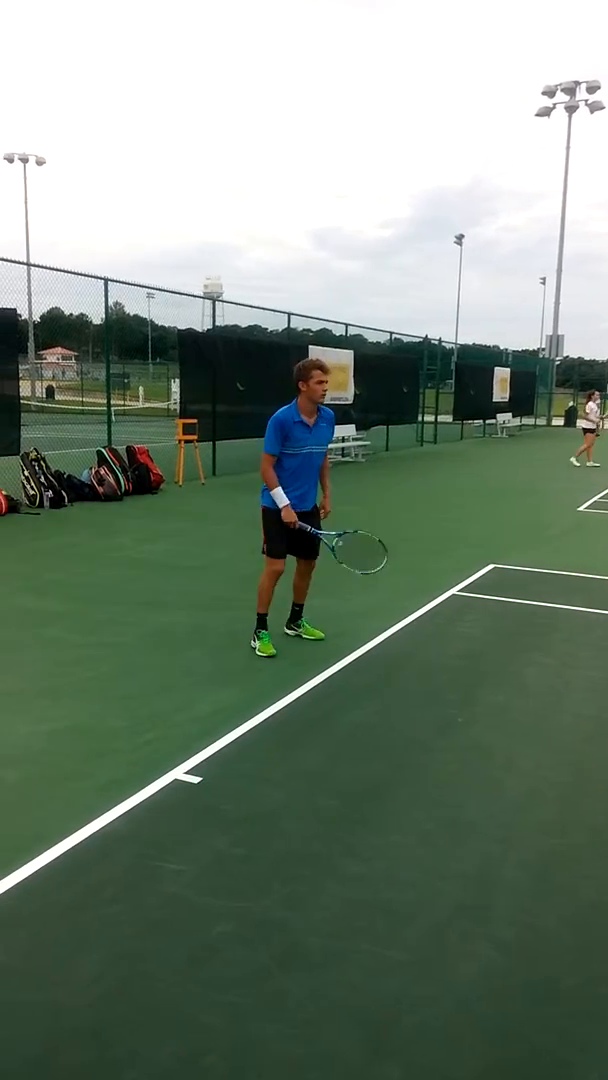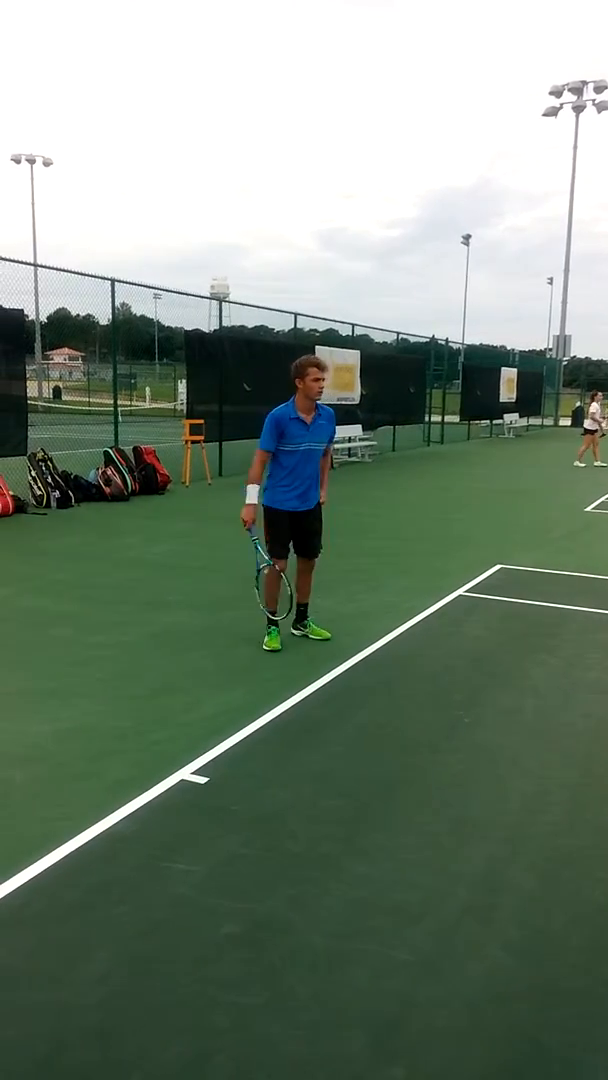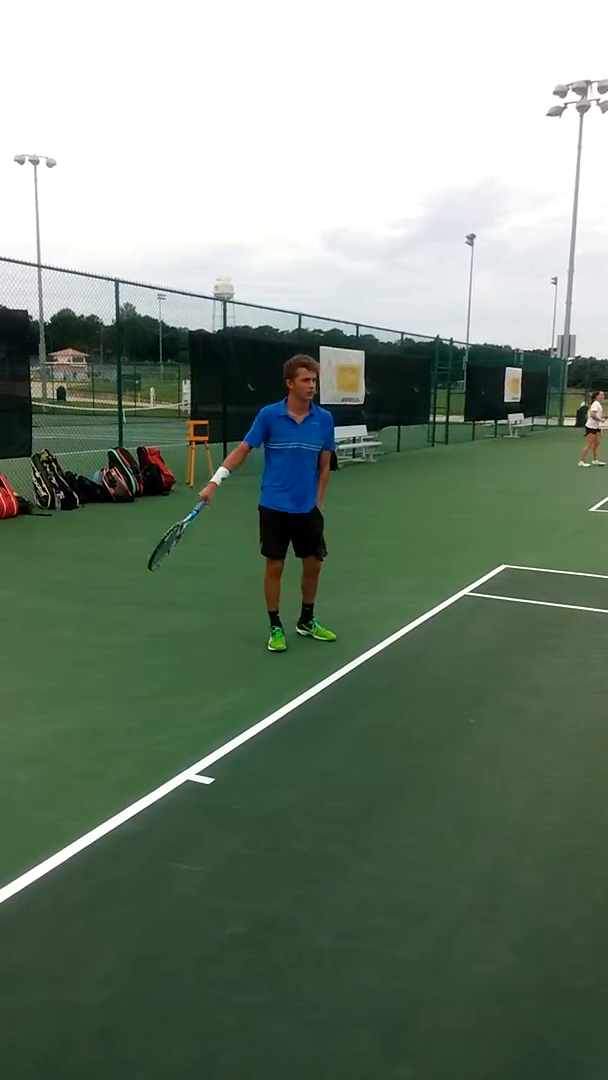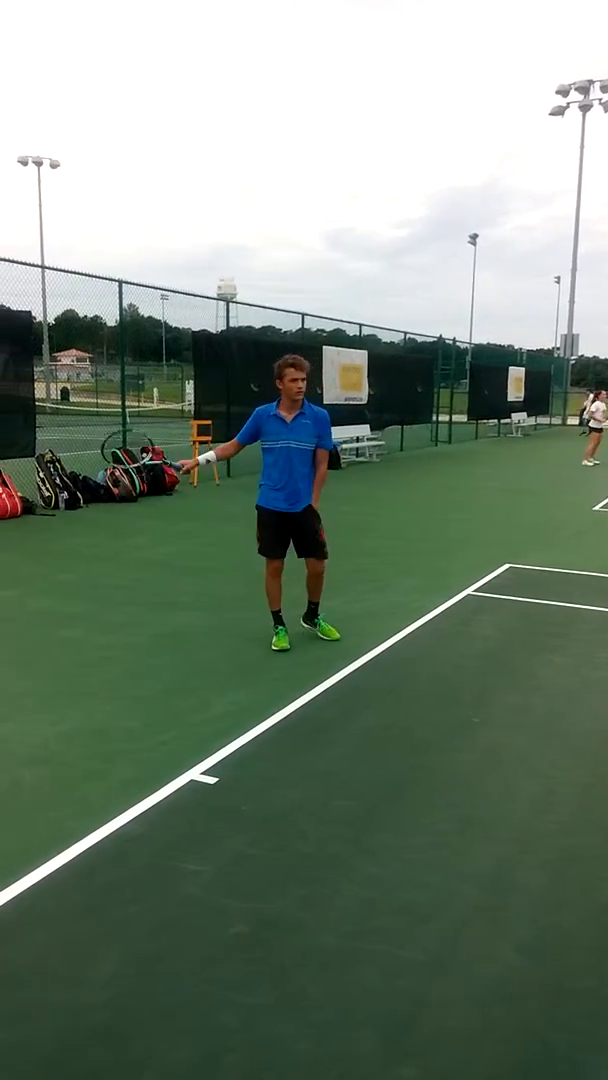
dt=0.2s
person 1, frame 1
left shoulder: (328, 418)
right shoulder: (281, 419)
right elbow: (266, 467)
left wrist: (326, 495)
right wrist: (284, 506)
left hip: (307, 506)
right hip: (278, 506)
left knee: (307, 564)
right knee: (275, 567)
left ankle: (295, 621)
right ankle: (261, 631)
person 1, frame 2
left shoulder: (328, 417)
right shoulder: (278, 417)
right elbow: (260, 461)
left wrist: (323, 490)
right wrist: (250, 502)
left hip: (309, 505)
right hip: (278, 506)
left knee: (308, 563)
right knee: (277, 565)
left ankle: (301, 621)
right ankle: (271, 625)
person 1, frame 3
left shoulder: (324, 419)
right shoulder: (268, 415)
left elbow: (324, 464)
right elbow: (241, 451)
left wrist: (318, 501)
right wrist: (214, 482)
left hip: (307, 508)
right hip: (274, 506)
left knee: (313, 564)
right knee: (274, 566)
left ankle: (307, 620)
right ankle: (275, 627)
person 1, frame 4
left shoulder: (319, 417)
right shoulder: (262, 415)
left elbow: (322, 465)
right elbow: (234, 446)
left wrist: (313, 502)
right wrist: (199, 460)
left hip: (304, 506)
right hip: (271, 506)
left knee: (317, 565)
right knee: (274, 566)
left ankle: (313, 616)
right ankle: (279, 626)
